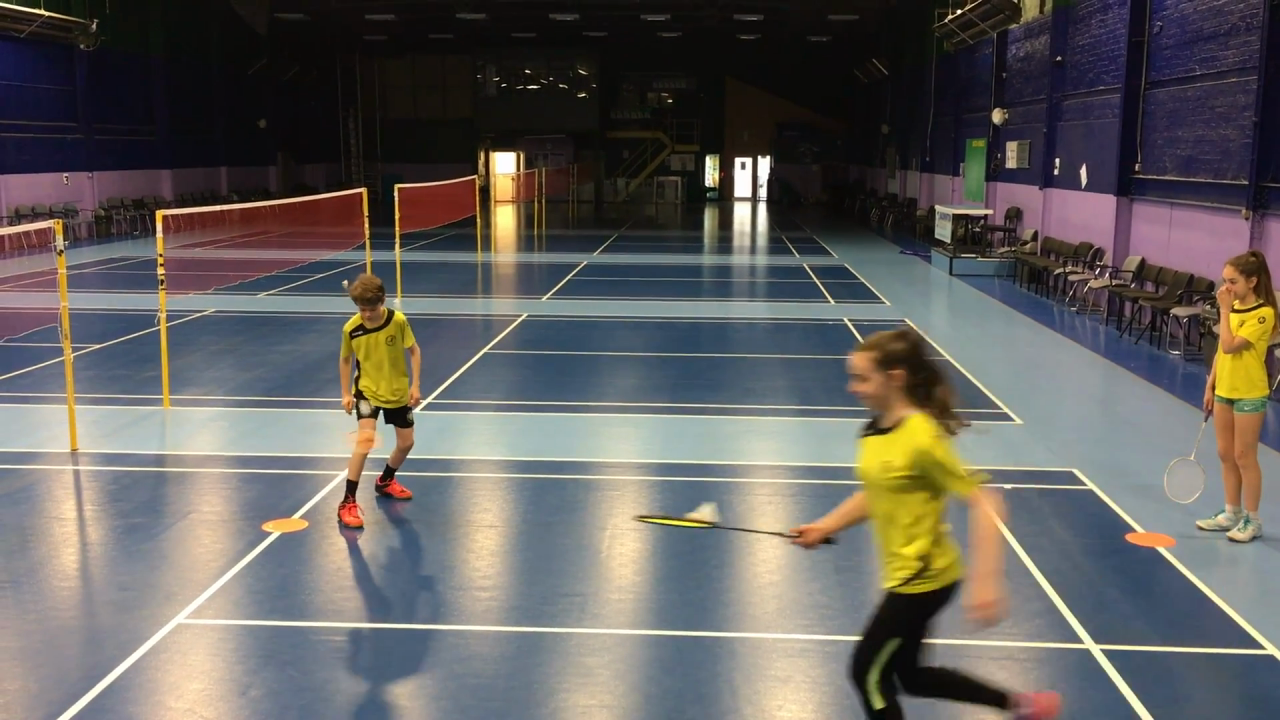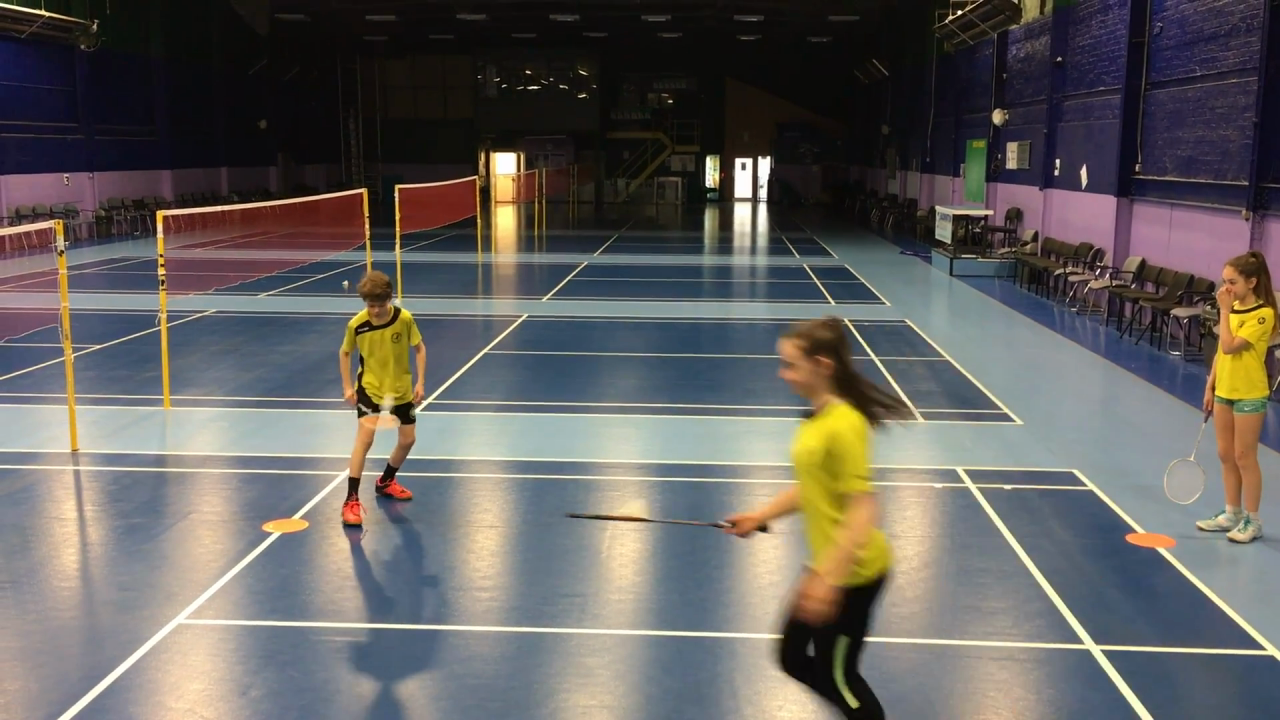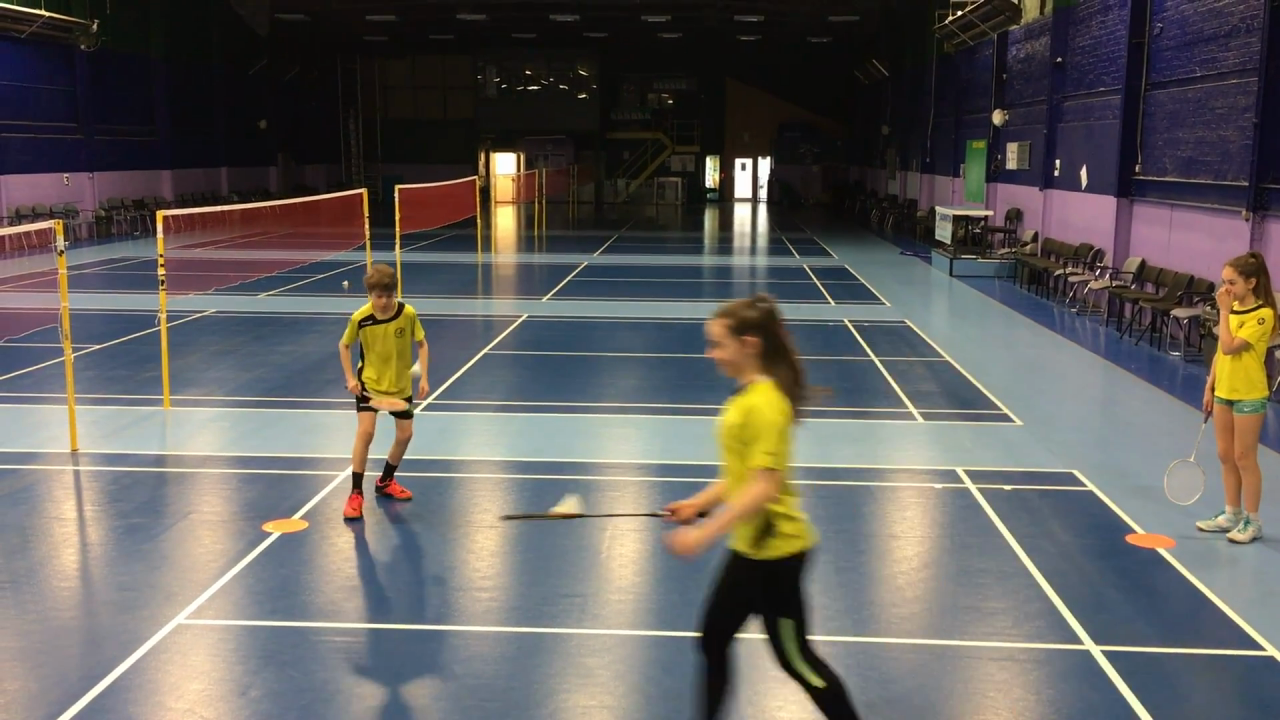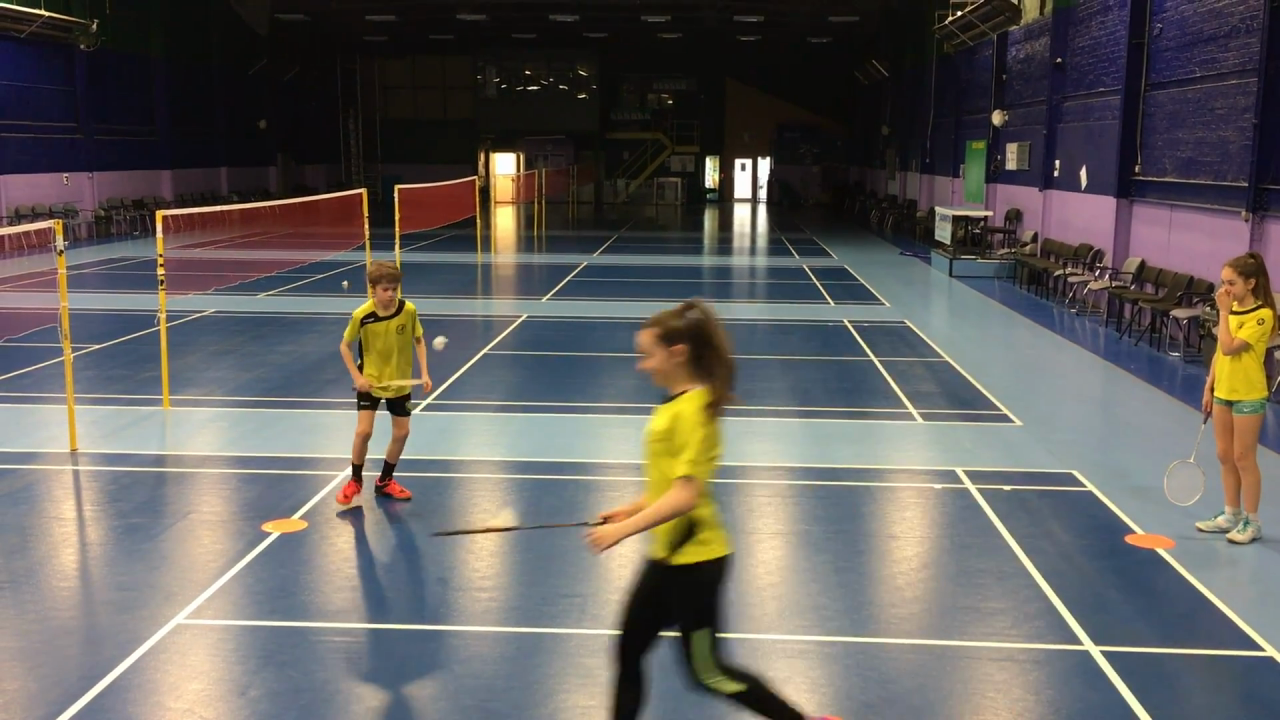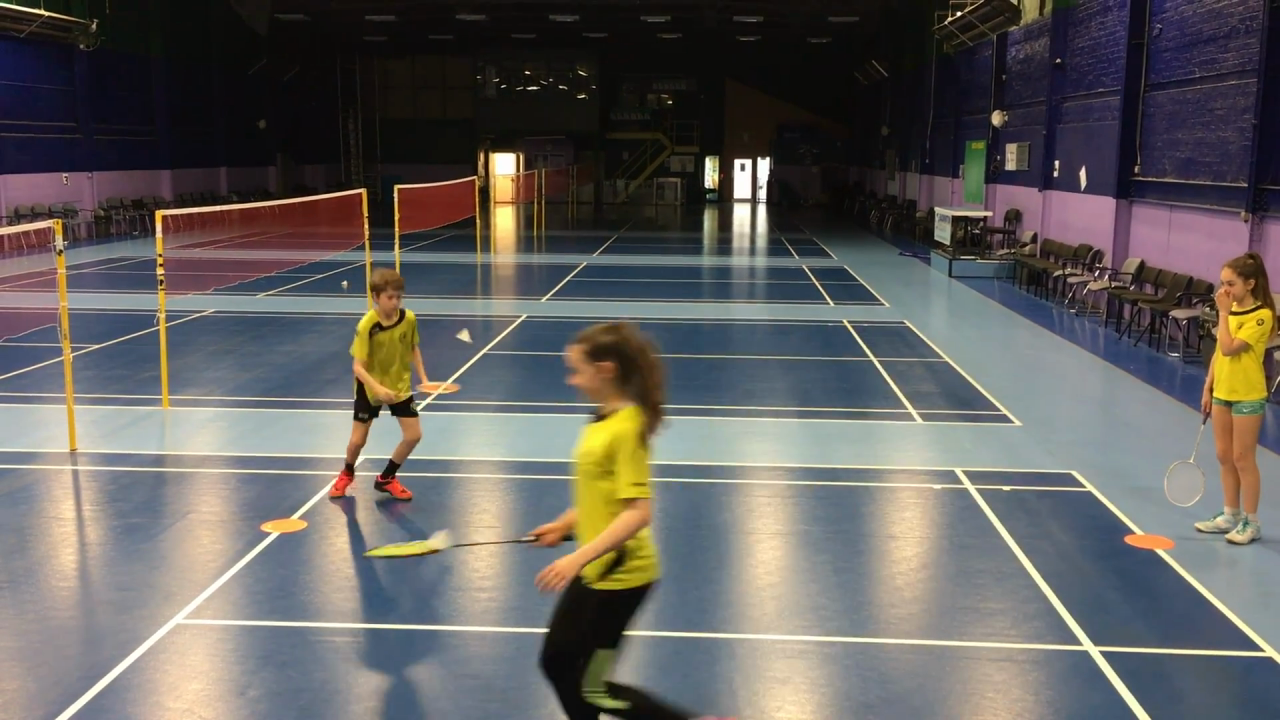
dt=0.1s
person 1, frame 1
left shoulder: (919, 439)
right shoulder: (873, 431)
left elbow: (984, 502)
left wrist: (987, 581)
right wrist: (822, 527)
left hip: (921, 579)
right hip: (905, 575)
left knee: (868, 673)
right knee: (908, 677)
person 1, frame 2
left shoulder: (842, 426)
right shoulder: (819, 420)
left elbow: (864, 508)
left wrist: (830, 577)
right wrist: (761, 514)
left hip: (853, 572)
right hip: (828, 569)
left knee: (839, 676)
right knee: (793, 658)
person 1, frame 3
left shoulder: (765, 403)
right shoulder: (746, 397)
left elbow: (765, 486)
left wrist: (699, 531)
right wrist: (700, 503)
left hip: (776, 550)
right hip: (751, 547)
left knee: (793, 657)
right knee: (713, 638)
person 1, frame 4
left shoulder: (691, 410)
right shoulder: (677, 405)
left elbow: (685, 493)
left wrist: (622, 529)
right wrist: (633, 509)
left hip: (693, 558)
right hip: (670, 555)
left knee: (707, 671)
right knee: (629, 650)
person 1, frame 5
left shoulder: (625, 429)
right shoulder: (603, 422)
left elbow: (637, 511)
left wrist: (577, 559)
right wrist: (564, 524)
left hip: (619, 578)
right hip: (593, 573)
right knee: (555, 663)
person 2, frame 1
right shoulder: (1233, 308)
left elbow: (1230, 345)
left wrist: (1224, 310)
right wrist: (1210, 386)
left hip: (1249, 394)
right hip: (1224, 390)
left knee: (1244, 457)
right knee: (1226, 455)
left ankle: (1252, 520)
right ankle: (1232, 513)
person 2, frame 2
left shoulder: (1263, 314)
right shoulder: (1232, 308)
left elbow: (1229, 346)
left wrist: (1224, 311)
right wrist: (1210, 387)
left hip: (1249, 395)
right hip: (1224, 391)
left knee: (1244, 457)
right knee: (1226, 455)
left ankle: (1252, 521)
right ankle: (1232, 513)
person 2, frame 3
left shoulder: (1262, 315)
right shoulder: (1232, 309)
left elbow: (1229, 347)
left wrist: (1223, 312)
right wrist: (1210, 387)
left hip: (1249, 395)
right hip: (1223, 391)
left knee: (1244, 458)
right knee: (1226, 456)
left ankle: (1252, 521)
right ankle: (1232, 514)
person 2, frame 4
left shoulder: (1262, 315)
right shoulder: (1231, 309)
left elbow: (1229, 348)
left wrist: (1223, 313)
right wrist: (1209, 388)
left hip: (1248, 396)
right hip: (1223, 392)
left knee: (1244, 459)
right knee: (1225, 456)
left ankle: (1251, 522)
right ankle: (1231, 514)
person 2, frame 5
left shoulder: (1261, 316)
right shoulder: (1230, 310)
left elbow: (1228, 348)
left wrist: (1223, 313)
right wrist: (1208, 388)
left hip: (1248, 396)
right hip: (1222, 392)
left knee: (1243, 459)
right knee: (1224, 457)
left ankle: (1251, 522)
right ankle: (1231, 514)
person 3, frame 1
left shoulder: (398, 321)
right shoulder: (351, 328)
left elbow: (414, 351)
right elbow: (345, 360)
left wrist: (415, 385)
right wrist: (346, 393)
left hip: (398, 392)
right hip: (367, 392)
left knee: (406, 443)
right knee: (364, 441)
left ankle: (385, 480)
right ankle: (348, 502)
person 3, frame 2
left shoulder: (404, 318)
right shoulder: (356, 324)
left elbow: (419, 349)
right elbow: (345, 354)
left wrist: (420, 382)
right wrist: (347, 386)
left hip: (401, 389)
right hip: (370, 388)
left knee: (407, 440)
right knee: (365, 436)
left ankle: (386, 481)
right ankle: (351, 500)
person 3, frame 3
left shoulder: (408, 314)
right shoulder: (360, 318)
left elbow: (422, 345)
right elbow: (343, 346)
left wrist: (423, 379)
right wrist: (350, 378)
left hip: (400, 385)
right hip: (370, 384)
left knee: (404, 436)
right knee: (365, 432)
left ankle: (385, 481)
right ankle: (356, 494)
person 3, frame 4
left shoulder: (408, 310)
right shoulder: (361, 315)
left elbow: (419, 341)
right elbow: (345, 346)
left wrist: (425, 373)
right wrist: (356, 376)
left hip: (400, 382)
right hip: (370, 381)
left knee: (401, 433)
right knee: (364, 431)
left ankle: (385, 481)
right ankle: (355, 480)
person 3, frame 5
left shoulder: (408, 319)
right shoulder: (366, 326)
right elbow: (357, 366)
left wrist: (423, 379)
right wrist: (377, 389)
left hip: (399, 385)
right hip: (371, 388)
left knee: (413, 435)
right knee: (358, 440)
left ankle: (386, 478)
right ankle: (346, 474)
